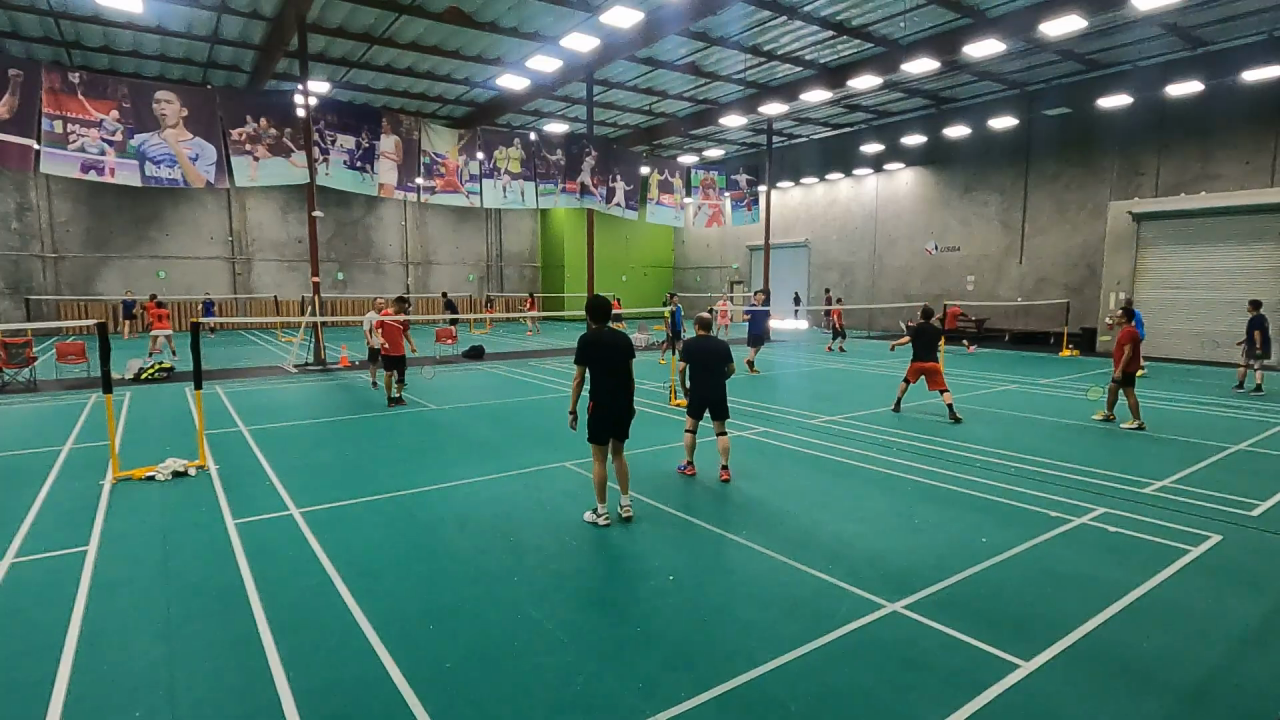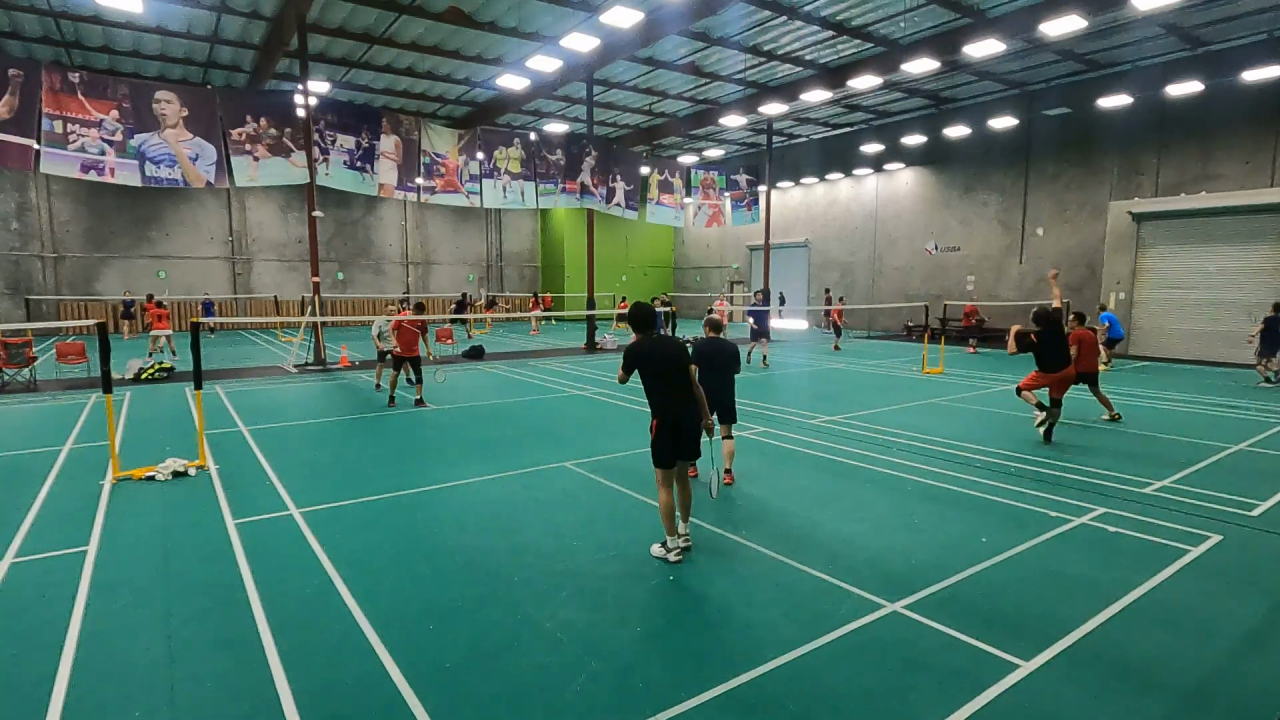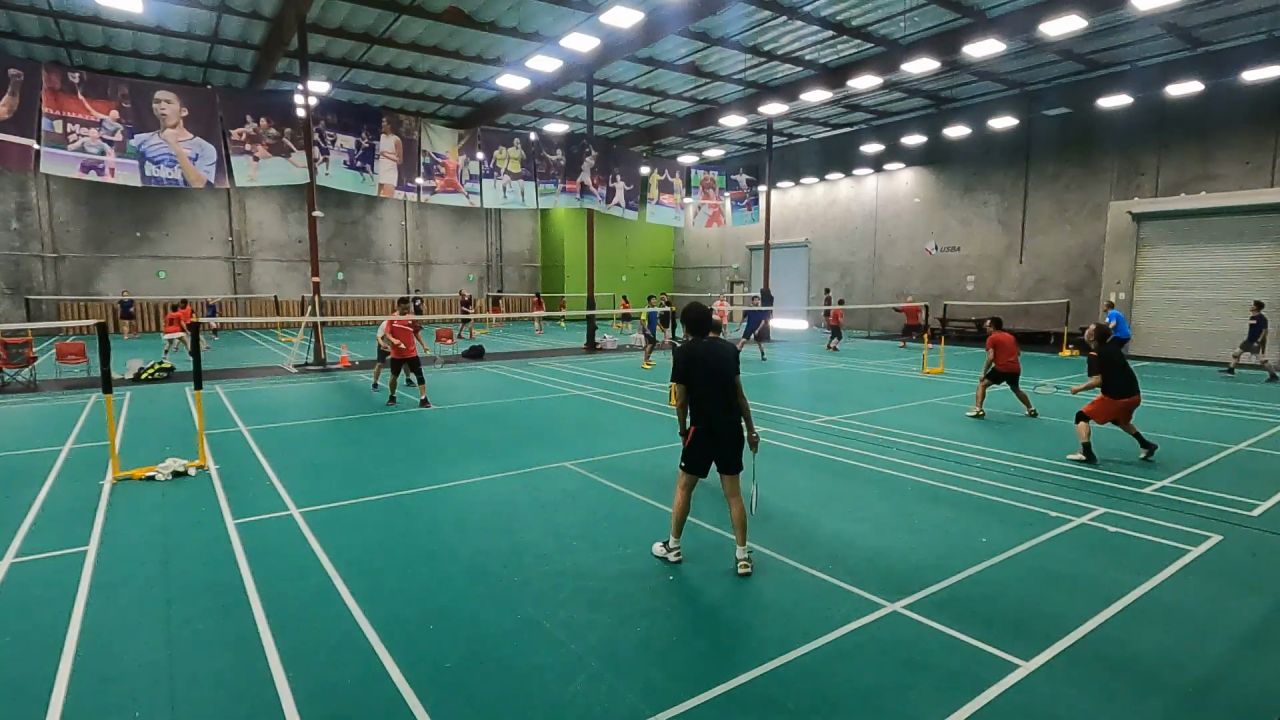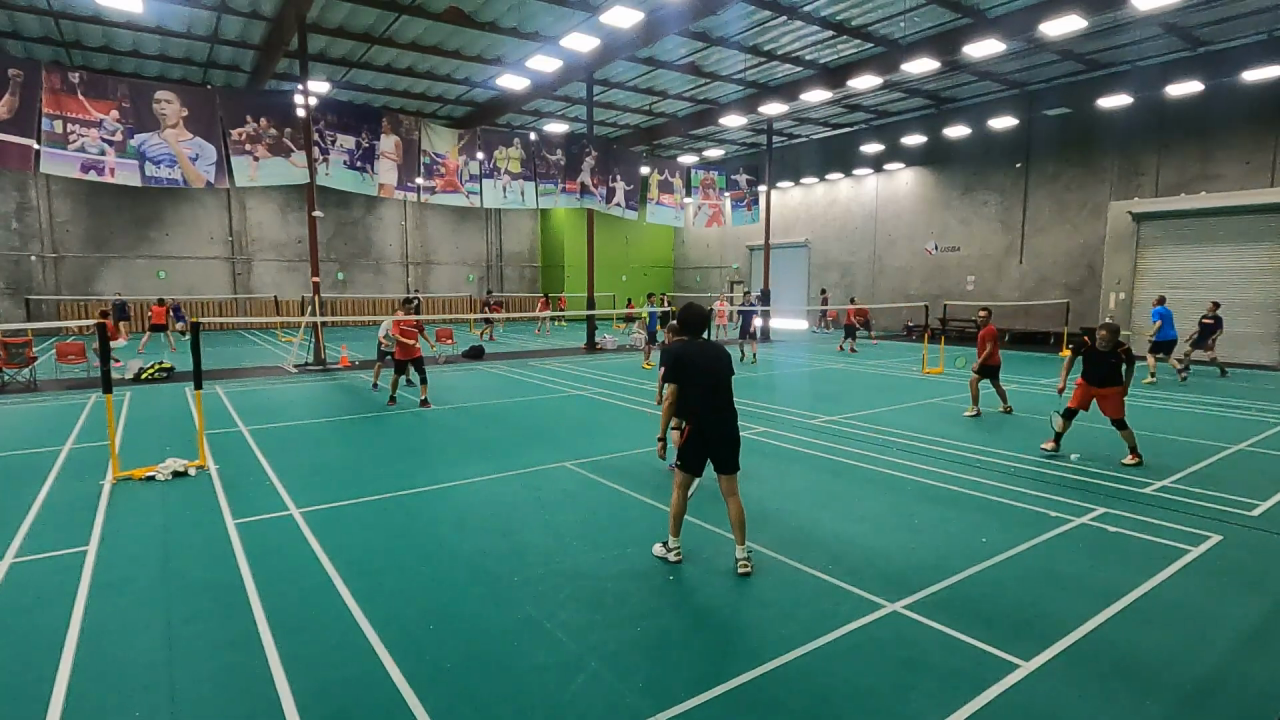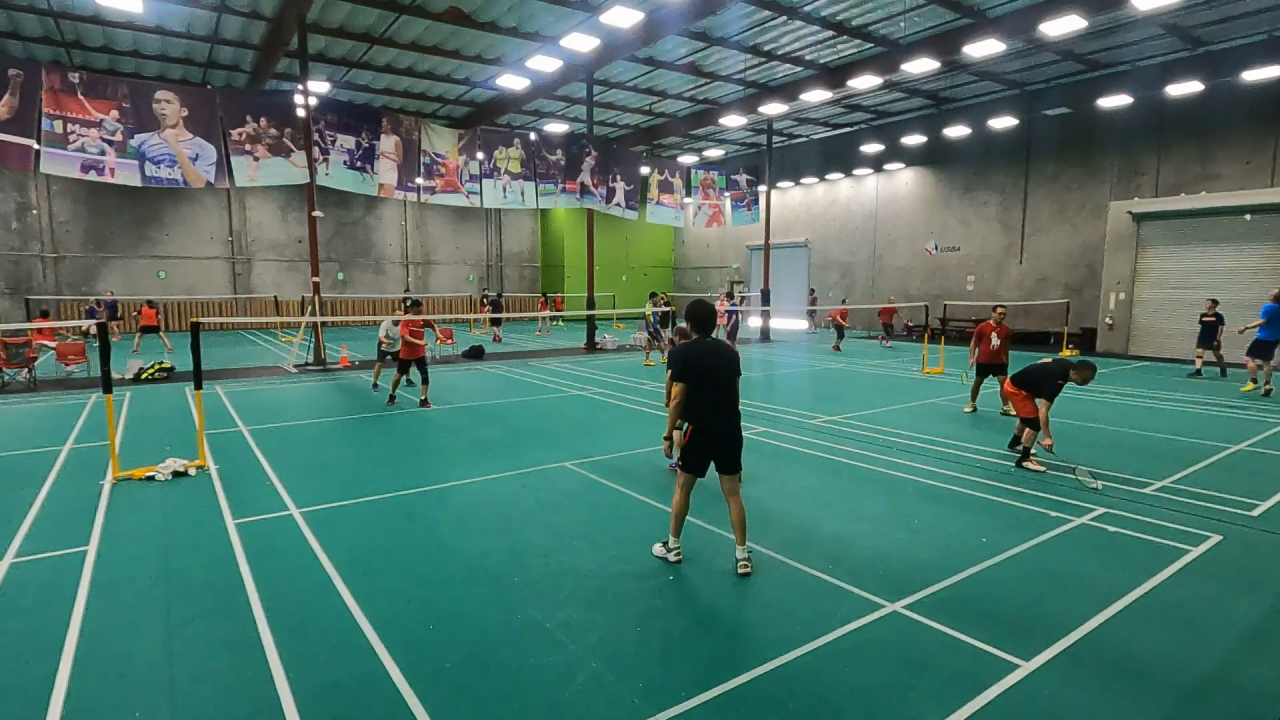
dt=1s
person 1, frame 1
left shoulder: (586, 340)
right shoulder: (623, 338)
left elbow: (579, 378)
right elbow: (630, 375)
left wrist: (572, 410)
right wrist: (631, 403)
left hip: (601, 404)
right hip: (624, 404)
left knee: (599, 459)
right knee: (618, 454)
left ankle: (602, 512)
right ankle: (625, 504)
person 1, frame 2
left shoulder: (635, 349)
right shoulder: (676, 344)
left elbow: (622, 379)
right elbow: (694, 383)
right wrist: (706, 416)
left hip: (665, 421)
right hip: (690, 417)
left knee: (664, 484)
right knee: (682, 477)
left ankle: (672, 546)
right ankle: (684, 533)
person 1, frame 3
left shoulder: (684, 352)
right shoulder: (728, 349)
left elbow: (680, 401)
right elbow: (739, 393)
left wrist: (682, 431)
right wrist: (750, 429)
left hip: (702, 429)
right hip: (732, 427)
left knee: (684, 488)
right knee: (733, 492)
left ankle: (673, 547)
right ankle: (742, 557)
person 1, frame 4
left shoulder: (677, 352)
right shoulder: (721, 351)
left elbow: (670, 400)
left wrist: (662, 436)
left hip: (698, 429)
right hip: (727, 427)
left knee: (680, 487)
right knee: (731, 493)
left ankle: (673, 547)
right ankle: (742, 556)
person 1, frame 5
left shoulder: (683, 353)
right shoulder: (729, 351)
left elbow: (678, 399)
right elbow: (735, 395)
left wrist: (668, 435)
left hip: (700, 429)
right hip: (730, 428)
left knee: (682, 488)
right knee: (733, 493)
left ankle: (673, 547)
right ankle: (742, 556)
